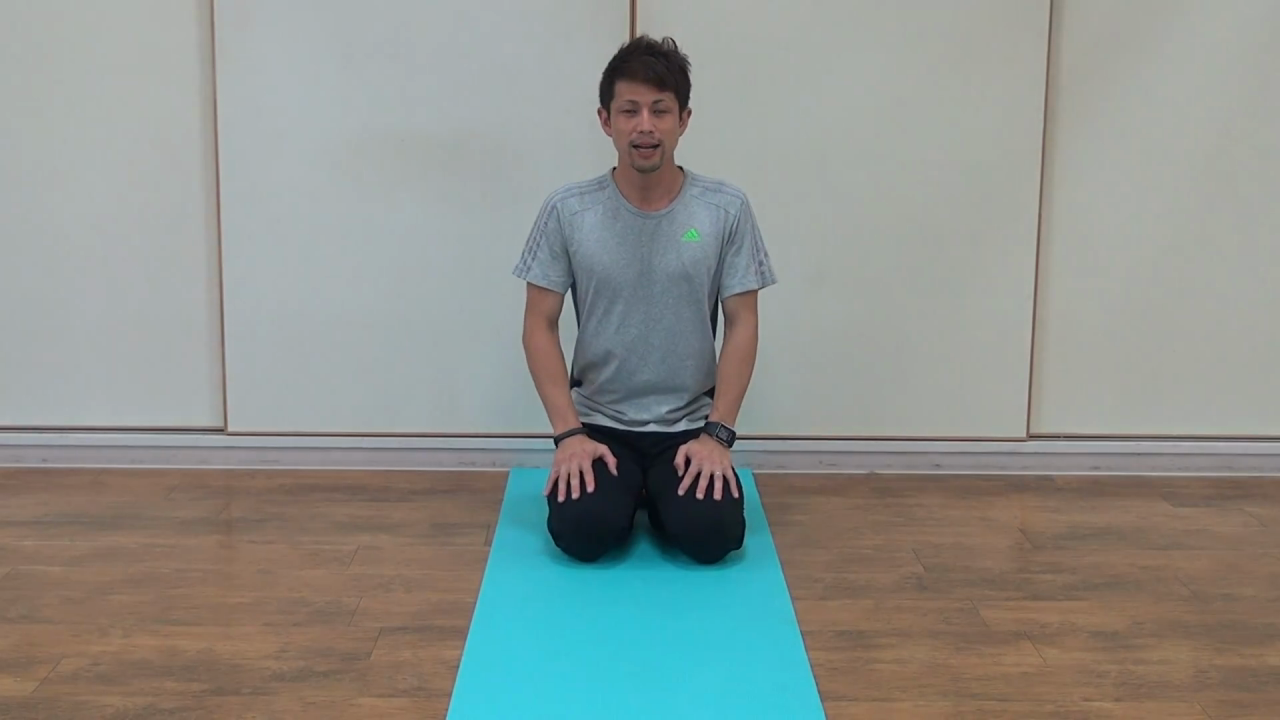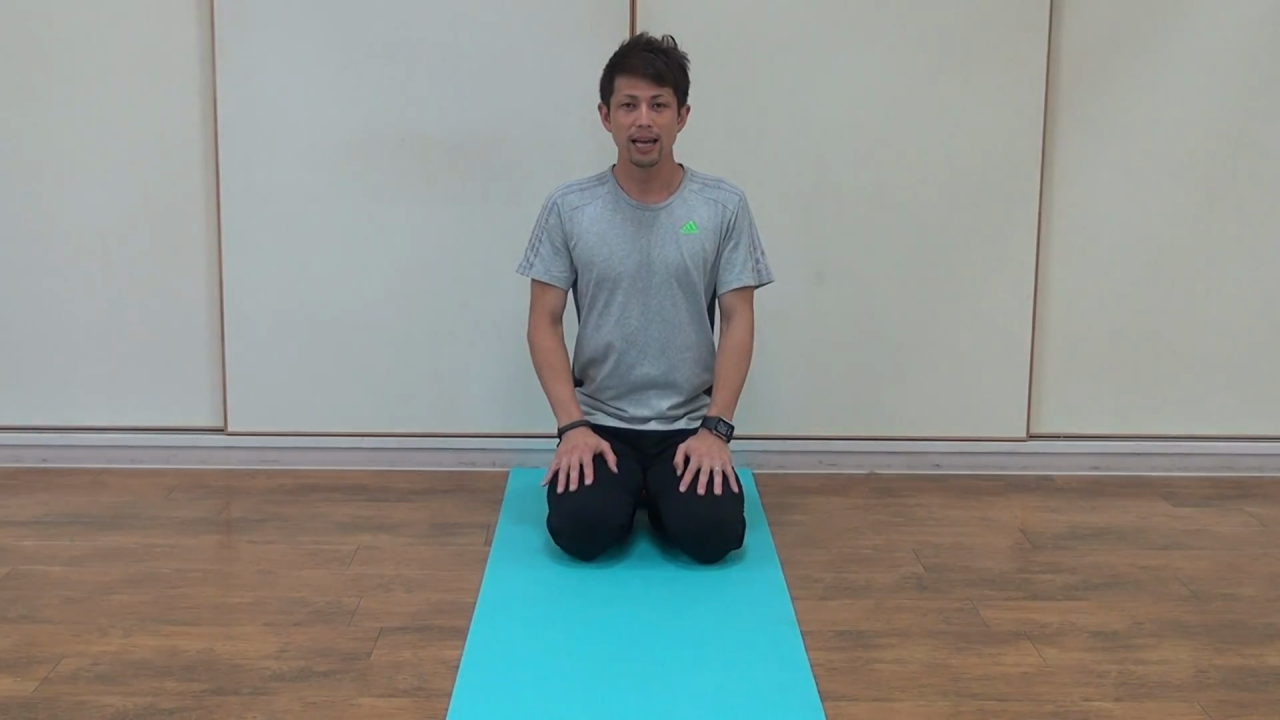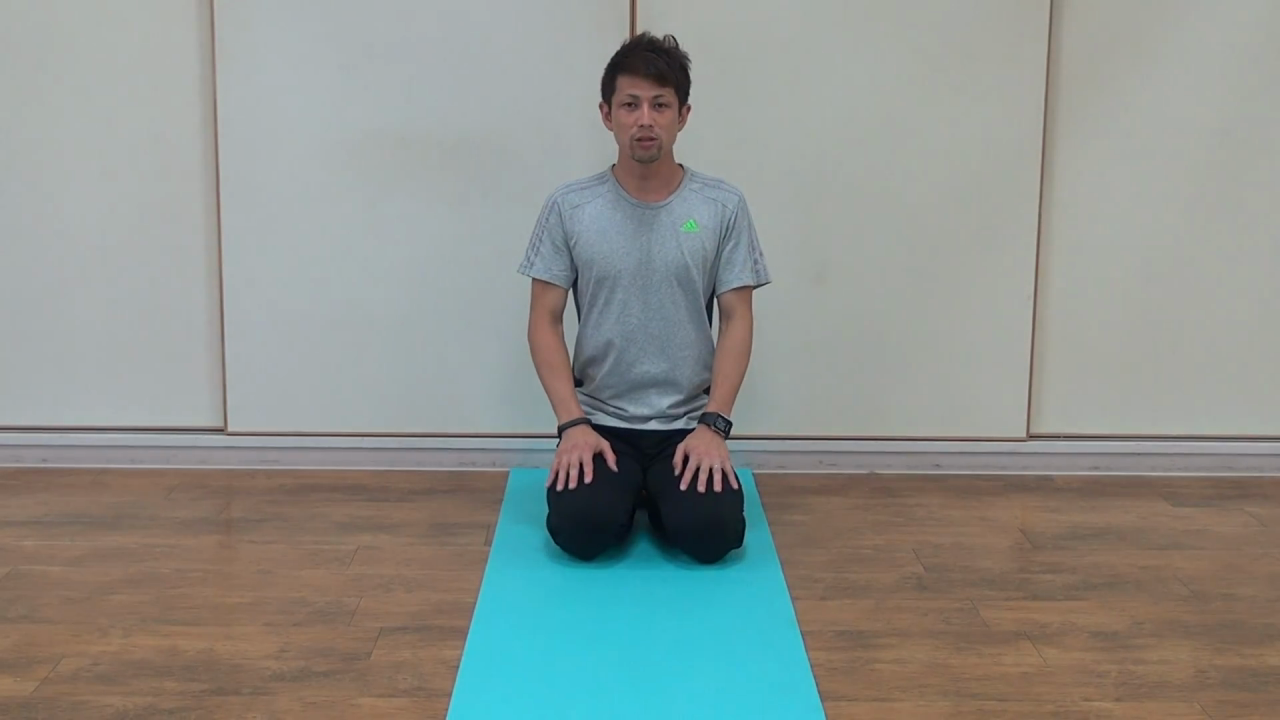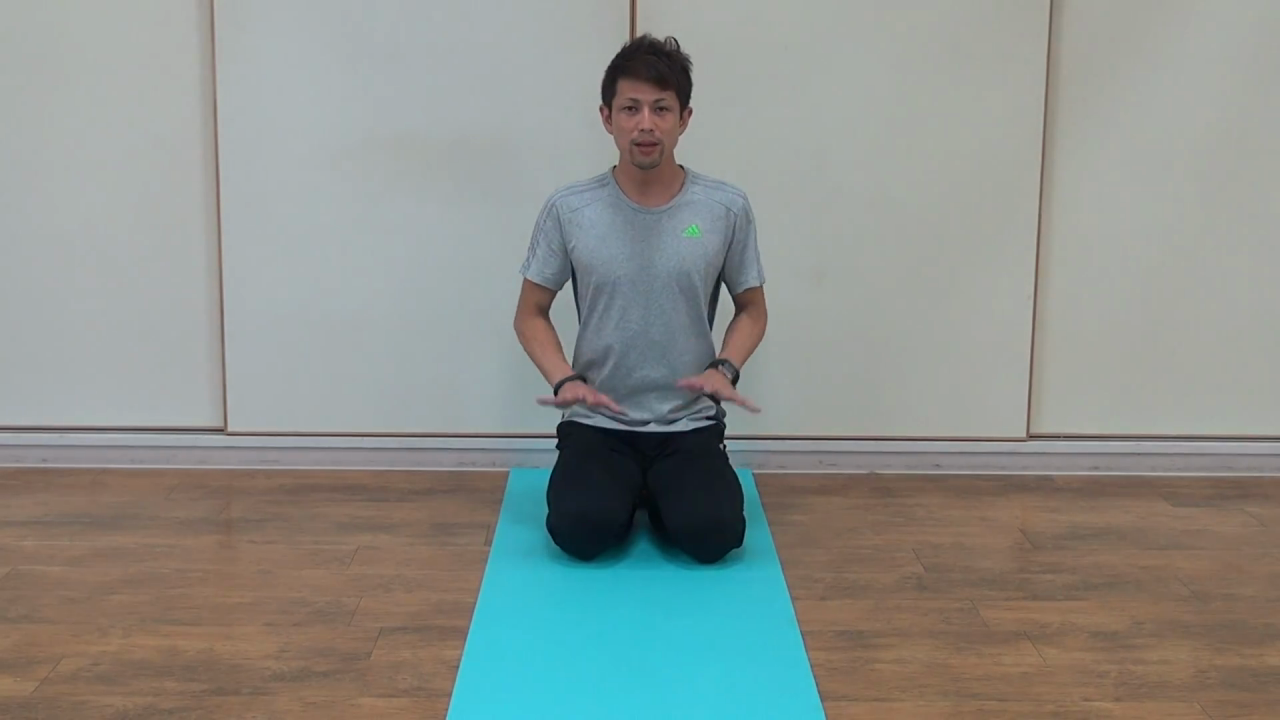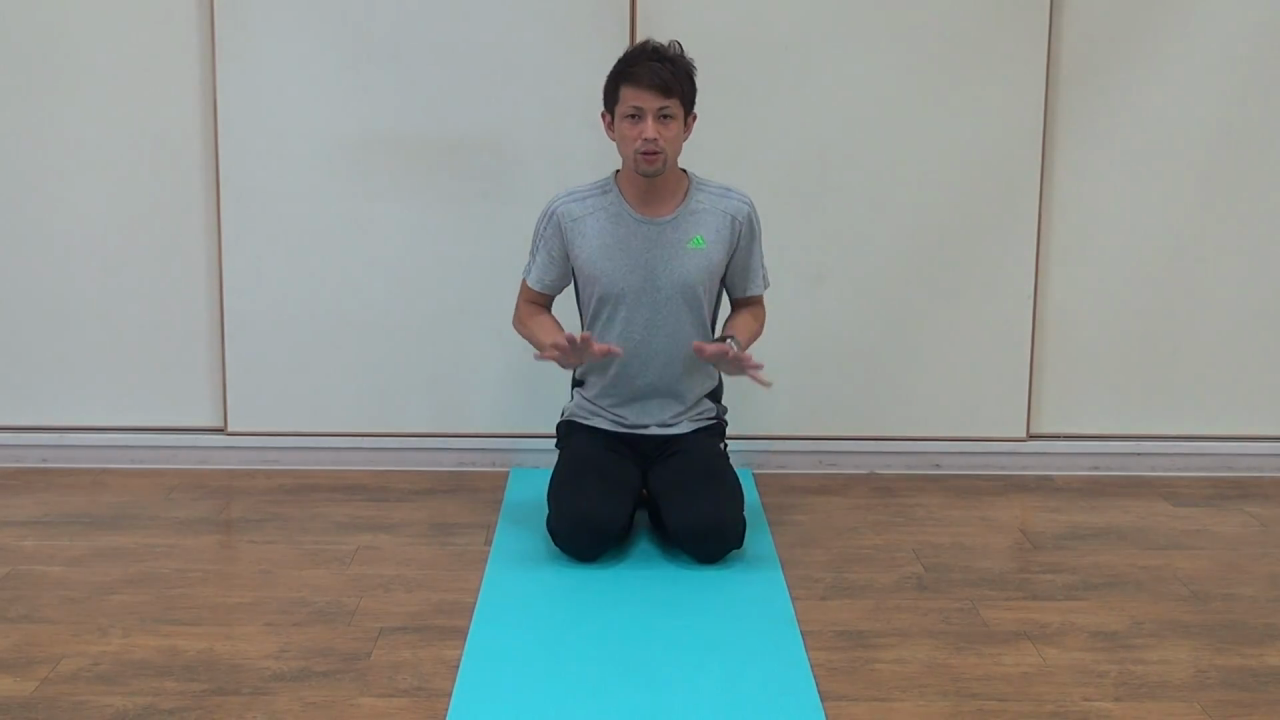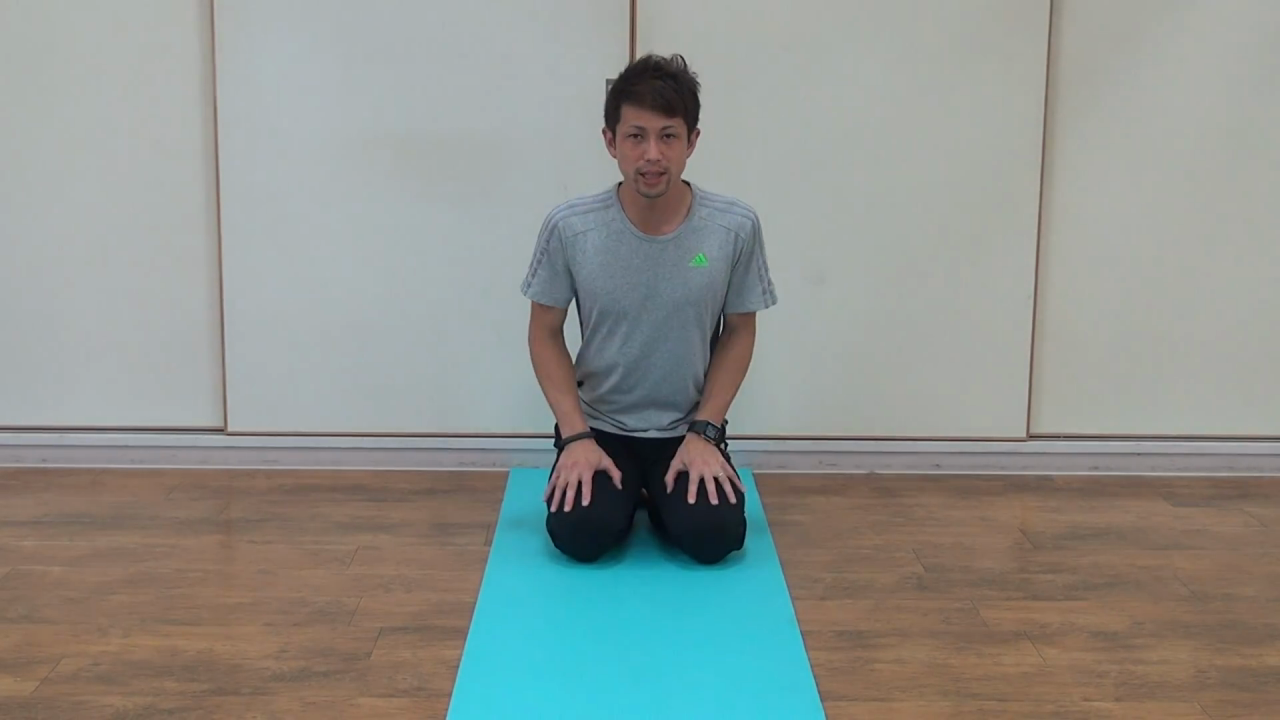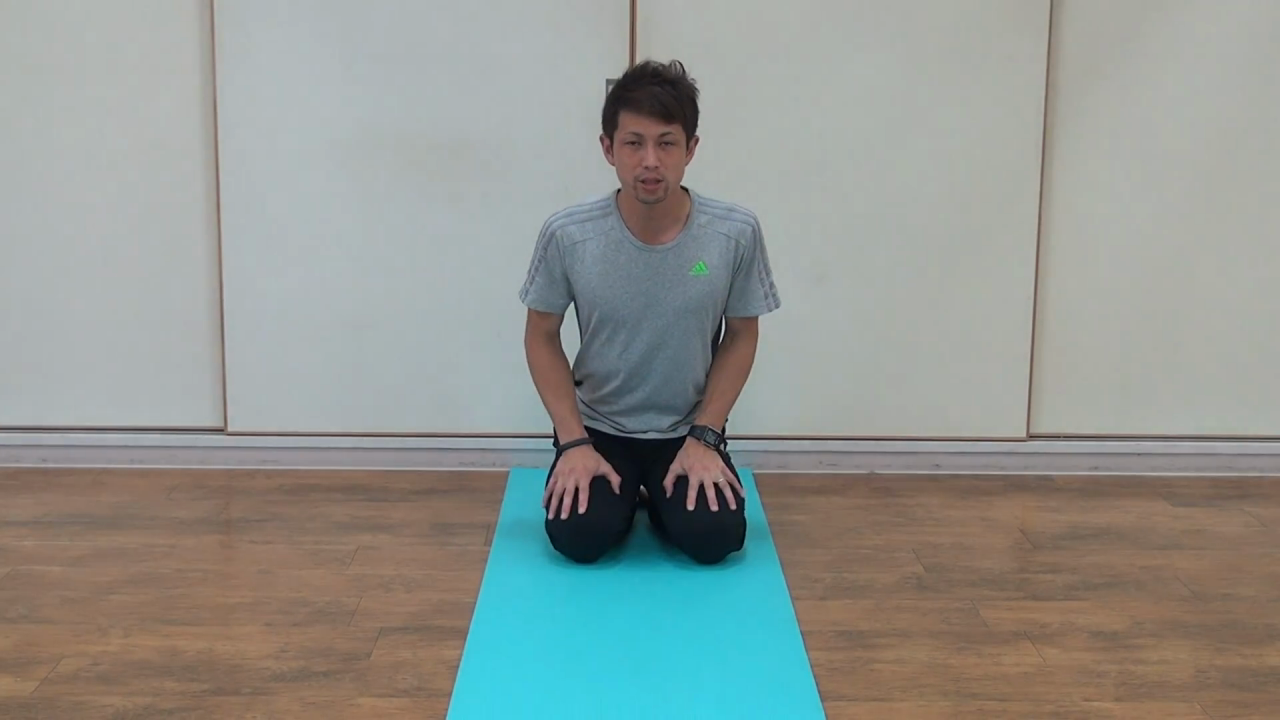
dt=0.3s
person 1, frame 1
left shoulder: (726, 209)
right shoulder: (566, 211)
left elbow: (742, 325)
right elbow: (540, 326)
left wrist: (718, 433)
right wrist: (569, 432)
left hip: (689, 423)
right hip: (599, 421)
left knee: (711, 535)
right knee: (582, 532)
left ankle: (659, 495)
right ankle: (627, 492)
person 1, frame 2
left shoulder: (724, 206)
right shoulder: (567, 208)
left elbow: (737, 322)
right elbow: (544, 323)
left wrist: (716, 427)
right wrist: (572, 425)
left hip: (689, 422)
right hip: (599, 420)
left knee: (712, 534)
right knee: (580, 531)
left ankle: (659, 496)
right ankle: (626, 493)
person 1, frame 3
left shoulder: (723, 206)
right shoulder: (568, 207)
left elbow: (736, 321)
right elbow: (545, 322)
left wrist: (714, 423)
right wrist: (572, 423)
left hip: (689, 421)
right hip: (600, 419)
left knee: (712, 534)
right knee: (581, 529)
left ankle: (660, 494)
right ankle: (627, 492)
person 1, frame 4
left shoulder: (726, 208)
right shoulder: (567, 209)
left elbow: (752, 307)
right elbow: (530, 312)
left wrist: (724, 368)
right wrist: (564, 379)
left hip: (690, 421)
right hip: (598, 421)
left knee: (712, 534)
right knee: (581, 531)
left ankle: (659, 493)
right ankle: (625, 492)
person 1, frame 5
left shoulder: (733, 214)
right shoulder: (568, 215)
left elbow: (751, 305)
right elbow: (528, 309)
left wrist: (732, 346)
right wrist: (562, 346)
left hip: (691, 423)
right hip: (599, 421)
left knee: (713, 535)
right knee: (582, 533)
left ankle: (659, 494)
right ankle: (626, 492)
person 1, frame 6
left shoulder: (736, 227)
right shoulder: (568, 227)
left elbow: (738, 333)
right elbow: (545, 334)
left wrist: (704, 431)
right wrist: (576, 435)
left hip: (688, 428)
right hip: (600, 425)
left knee: (713, 536)
right knee: (580, 534)
left ankle: (660, 497)
right ankle: (626, 496)
person 1, frame 7
left shoulder: (737, 233)
right shoulder: (566, 234)
left elbow: (741, 336)
right elbow: (541, 338)
left wrist: (704, 436)
right wrist: (573, 441)
left hip: (689, 429)
right hip: (598, 427)
left knee: (713, 537)
right knee: (579, 535)
left ankle: (659, 498)
right ankle: (624, 497)
